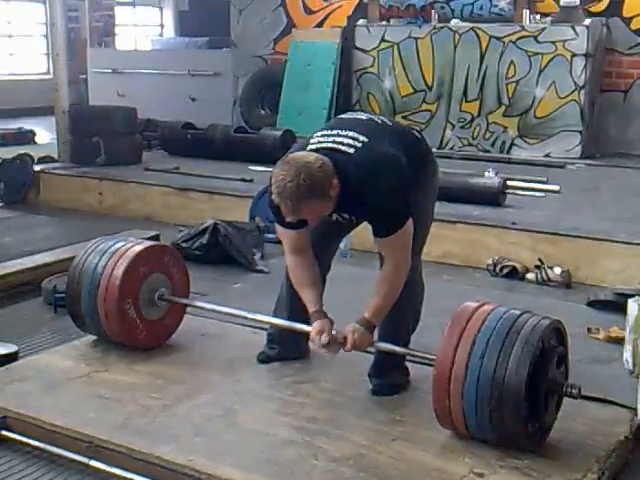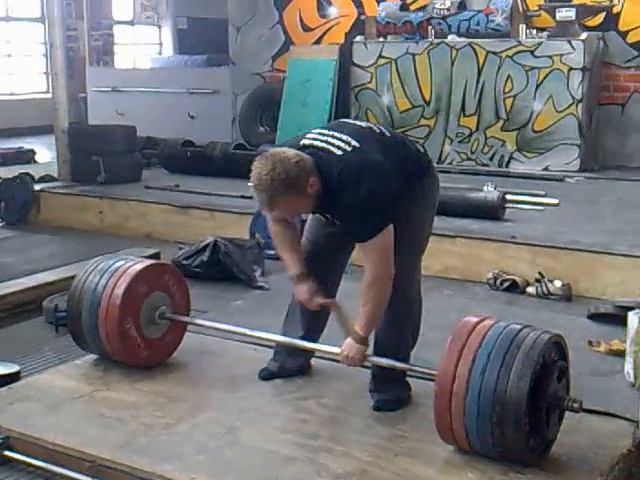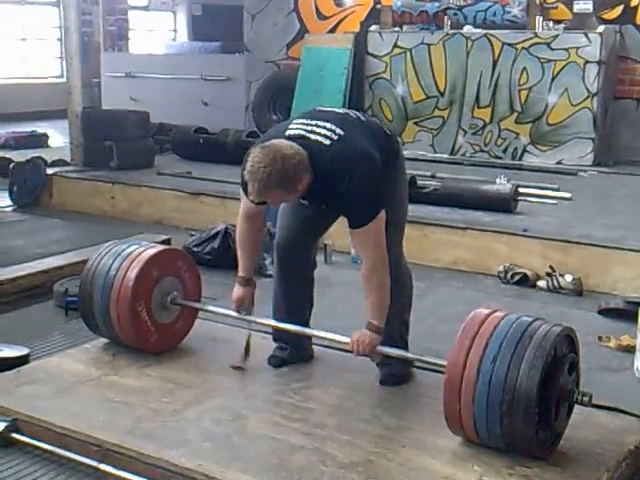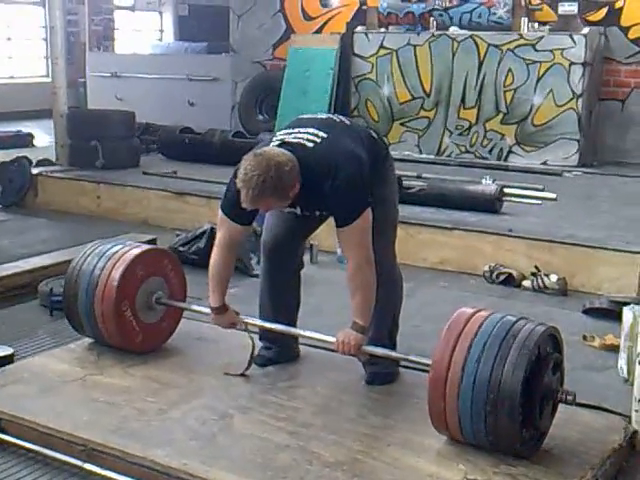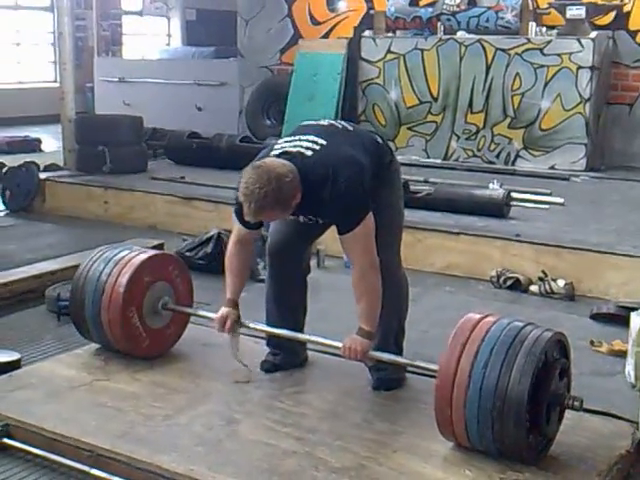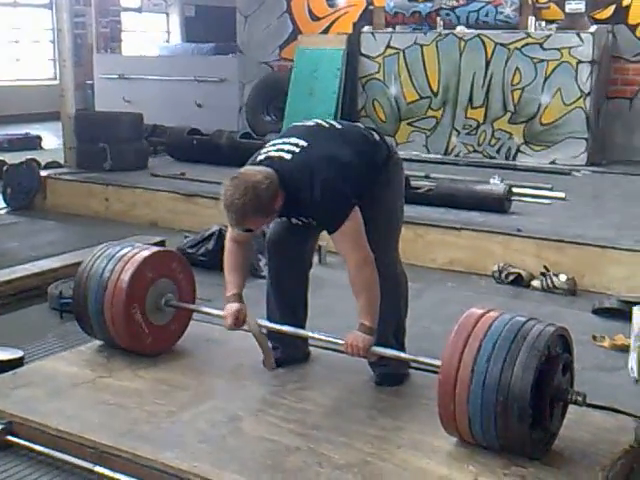
dt=0.7s
person 1, frame 1
left shoulder: (380, 187)
right shoulder: (287, 186)
left elbow: (397, 263)
right elbow: (297, 253)
left wrist: (367, 323)
right wrist: (316, 314)
left hip: (413, 168)
left knee: (407, 266)
right knee: (310, 249)
left ankle: (390, 364)
right ankle: (286, 341)
person 1, frame 2
left shoulder: (359, 190)
right shoulder: (281, 173)
left elbow: (379, 273)
right elbow: (280, 223)
left wrist: (360, 337)
right wrist: (300, 277)
left hip: (411, 184)
left knee: (399, 278)
right knee: (313, 262)
left ankle: (390, 378)
right ankle: (292, 355)
person 1, frame 3
left shoulder: (353, 179)
right shoulder: (262, 165)
left elbow: (372, 260)
right elbow: (250, 217)
left wrist: (374, 328)
right wrist: (244, 280)
left hip: (382, 166)
right hip: (315, 166)
left knee: (388, 258)
right knee: (288, 246)
left ankle: (393, 354)
right ankle: (292, 342)
person 1, frame 4
left shoulder: (342, 181)
right shoulder: (248, 179)
left elbow: (359, 260)
right elbow: (225, 242)
left wrist: (359, 327)
right wrist: (217, 306)
left hip: (371, 168)
right hip: (305, 165)
left knee: (379, 259)
right knee: (275, 247)
left ankle: (380, 353)
right ankle: (278, 342)
person 1, frame 5
left shoulder: (341, 188)
right shoulder: (254, 187)
left elbow: (365, 264)
right elbow: (240, 242)
left wrist: (365, 333)
right wrist: (231, 303)
left hip: (376, 173)
right hip: (310, 171)
left knee: (384, 263)
right knee: (280, 252)
right ankle: (285, 348)
person 1, frame 6
left shoulder: (323, 190)
right shoulder: (250, 189)
left elbow: (359, 260)
right elbow: (236, 241)
left wrist: (366, 328)
right wrist: (233, 297)
left hip: (376, 168)
left knee: (381, 258)
right knee: (280, 246)
left ankle: (389, 354)
right ankle: (288, 343)
